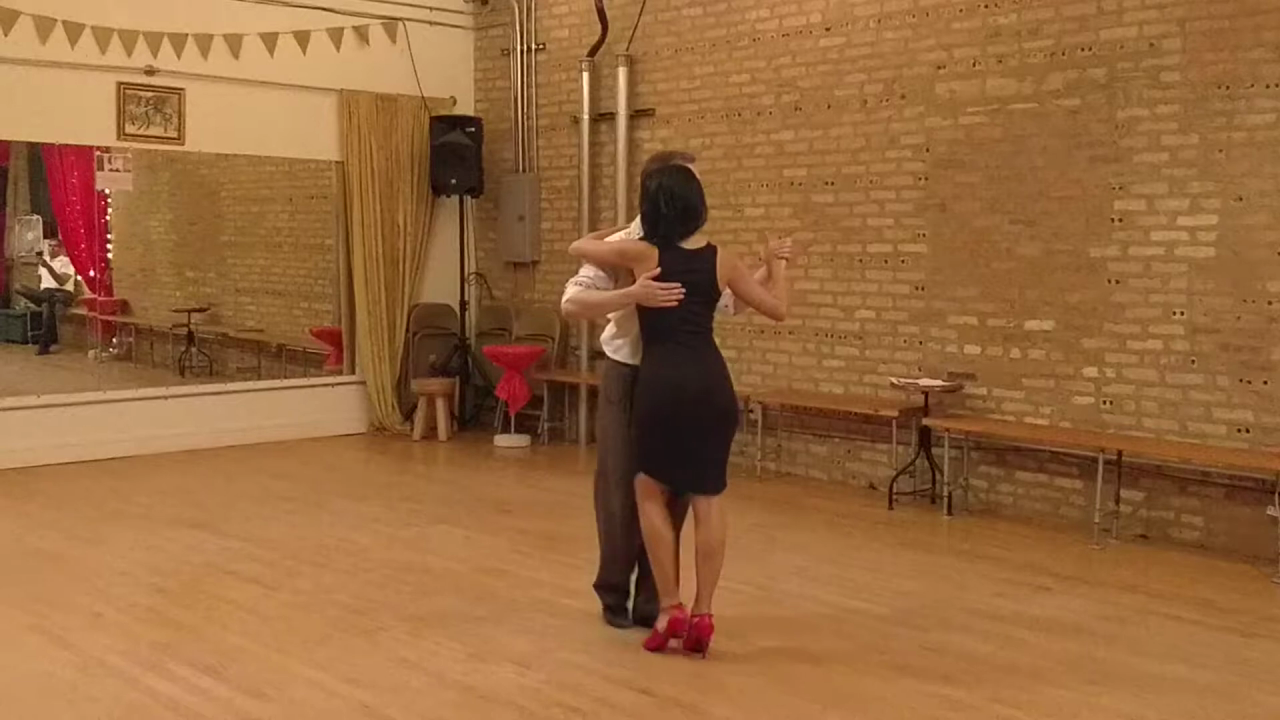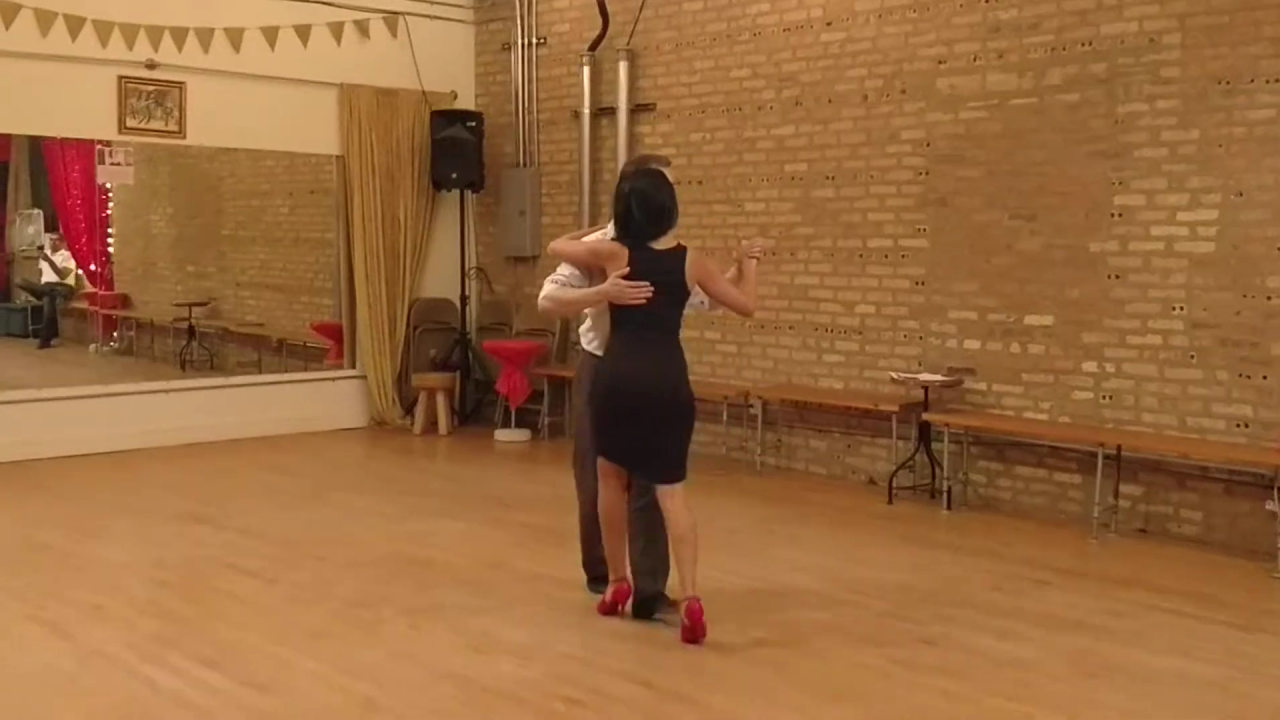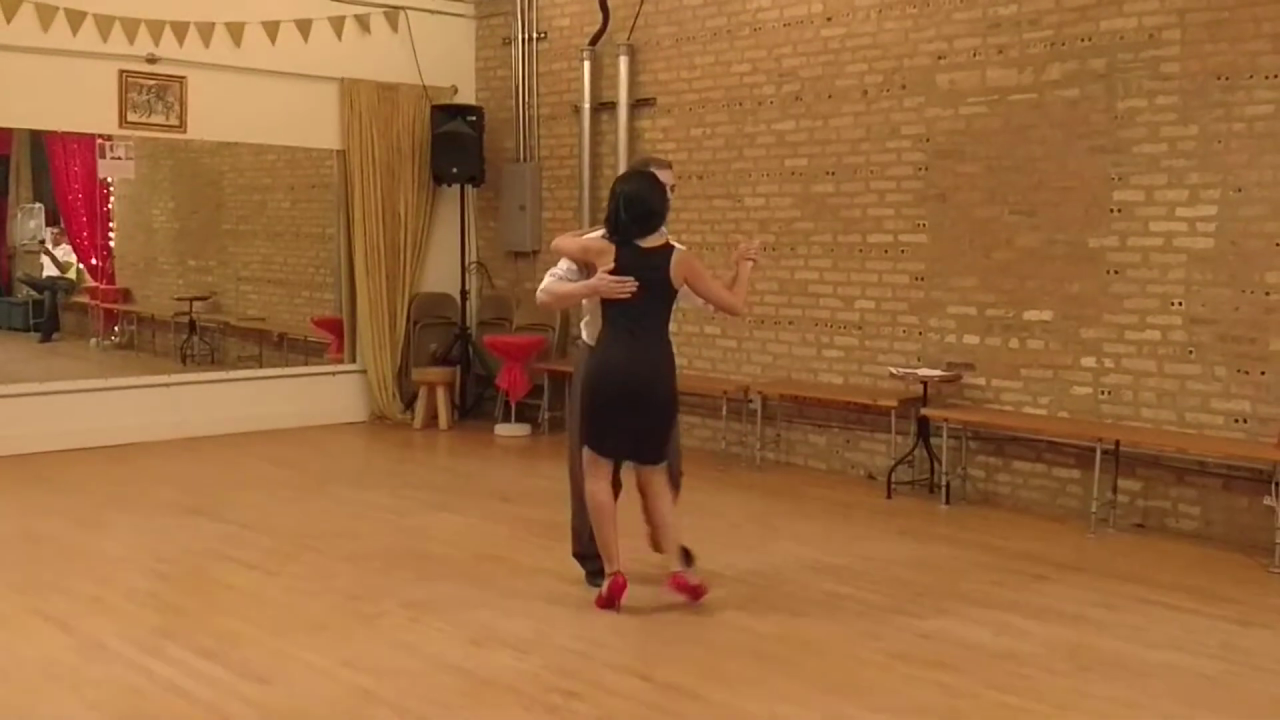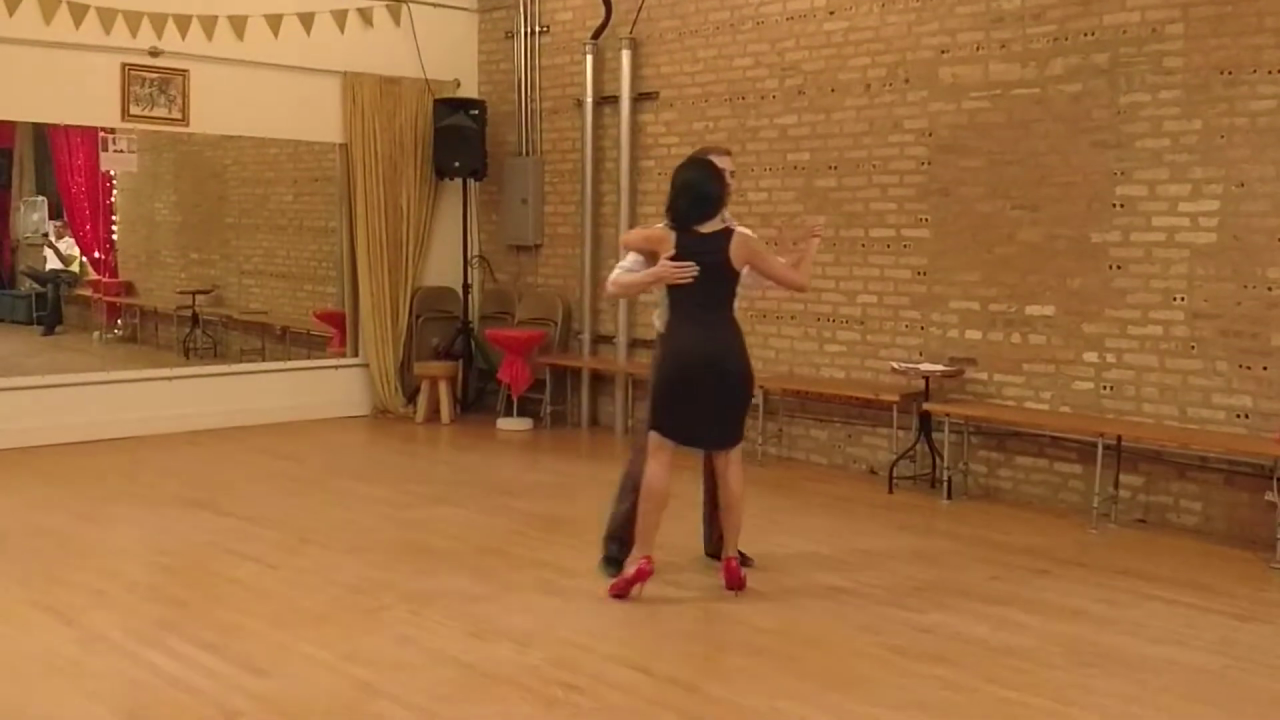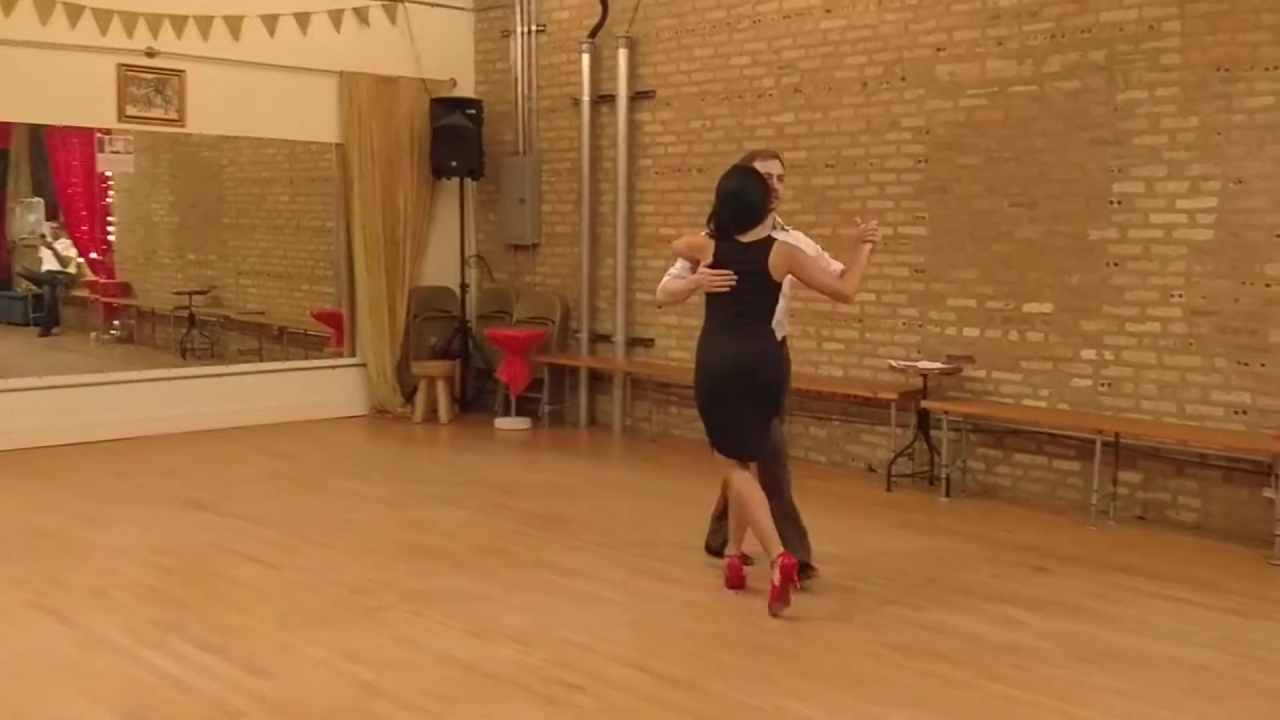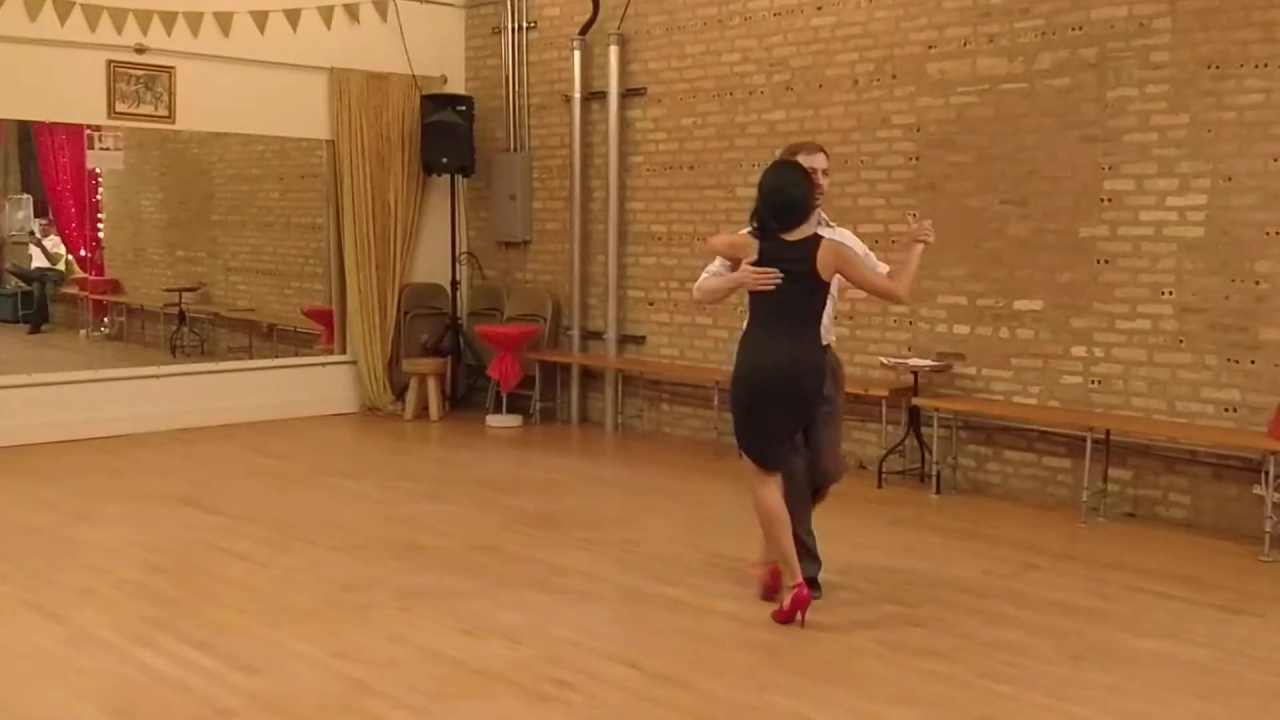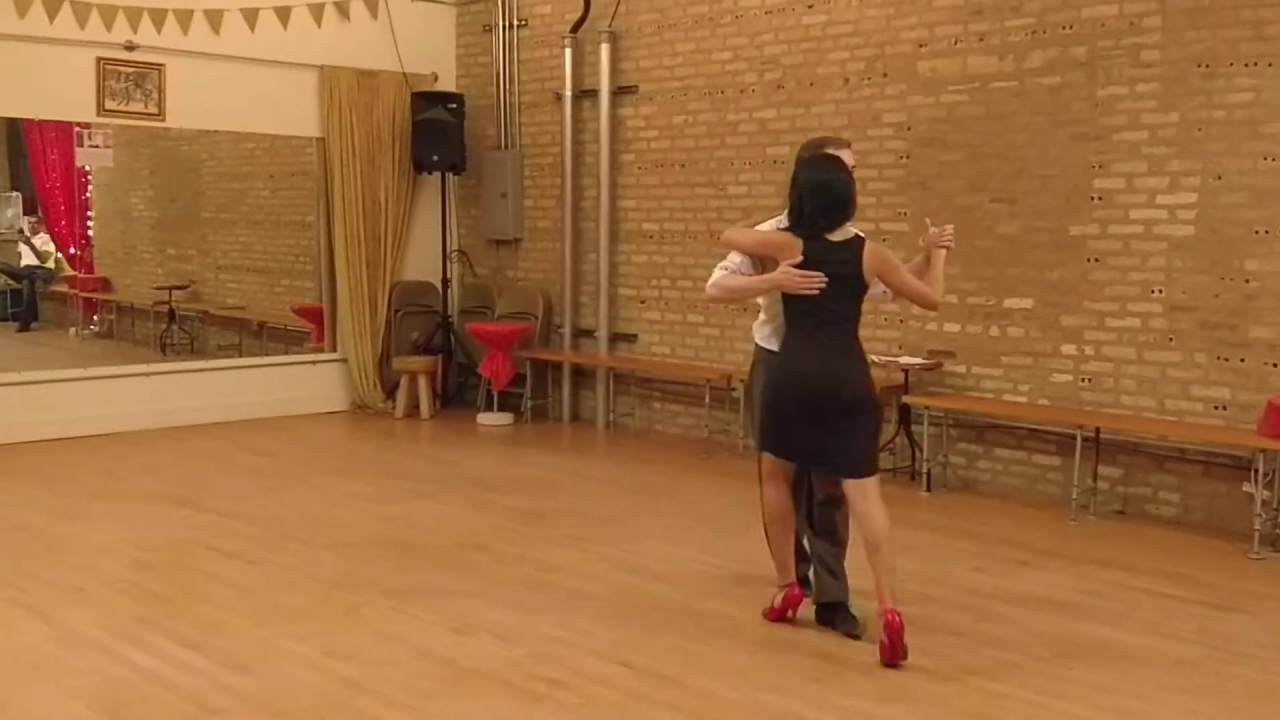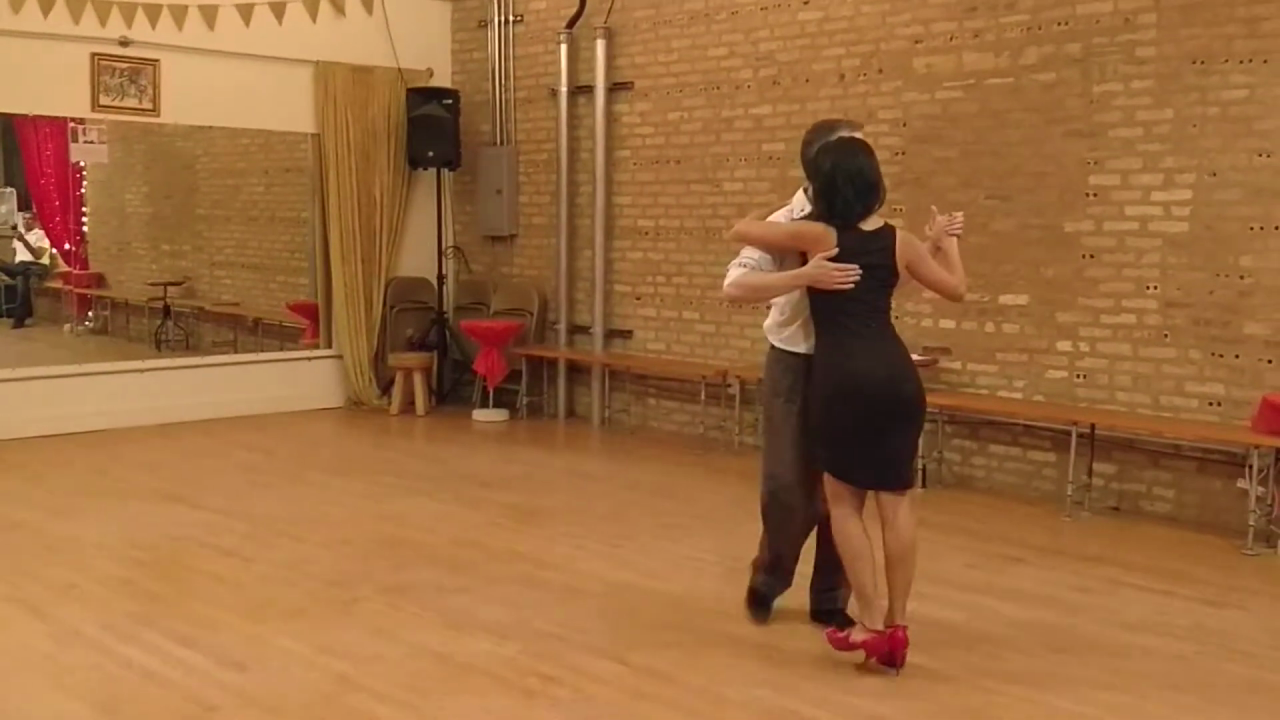
dt=0.5s
person 1, frame 1
left shoulder: (641, 254)
right shoulder: (720, 260)
left elbow: (579, 246)
right elbow: (777, 308)
left wrist: (616, 233)
right wrist: (777, 263)
left hip: (662, 383)
right hip: (712, 384)
left knee: (652, 494)
right knee: (708, 499)
left ankle: (670, 607)
right ankle: (702, 615)
person 1, frame 2
left shoulder: (612, 254)
right shoulder: (690, 260)
left elbow: (557, 246)
right elbow: (746, 305)
left wrist: (594, 233)
right wrist: (749, 262)
left hip: (620, 375)
right hip: (669, 379)
left knee: (612, 480)
right knee: (671, 489)
left ankle: (618, 582)
right ankle: (689, 596)
person 1, frame 3
left shoulder: (603, 251)
right shoulder: (679, 260)
left elbow: (559, 243)
right elbow: (734, 305)
right wrist: (746, 264)
left hip: (609, 367)
right hip: (655, 371)
left knee: (597, 471)
right knee: (653, 474)
left ankle: (612, 574)
right ankle: (676, 568)
person 1, frame 4
left shoulder: (665, 239)
right shoulder: (739, 243)
left elbow: (624, 239)
right elbow: (798, 281)
right wrist: (812, 241)
left hip: (681, 352)
right hip: (727, 353)
left knee: (659, 453)
right knee: (728, 458)
left ankle: (640, 558)
right ankle: (731, 561)
person 1, frame 5
left shoulder: (707, 247)
right shoulder: (782, 253)
left elbow: (676, 244)
right elbow: (844, 290)
right wrist: (865, 246)
left hip: (717, 361)
right hip: (763, 361)
left knee: (735, 468)
right knee: (747, 460)
left ankle: (778, 557)
right ankle: (734, 557)
person 1, frame 6
left shoulder: (751, 246)
right shoulder: (830, 251)
left elbow: (714, 242)
right elbow: (896, 291)
right wrist: (917, 246)
left hip: (757, 365)
right hip: (805, 368)
left knee: (764, 475)
right knee: (773, 467)
left ankle: (795, 582)
right ankle: (777, 560)
person 1, frame 7
left shoulder: (787, 245)
right shoulder: (870, 253)
left elbow: (729, 236)
right elbow: (931, 297)
left wrist: (765, 231)
right wrist: (938, 252)
left hip: (795, 374)
right hip: (849, 377)
left knee: (775, 478)
right knee: (865, 493)
left ankle: (788, 586)
right ankle: (889, 609)
person 1, frame 8
left shoulder: (815, 235)
right shoulder: (898, 242)
left elbow: (740, 230)
right elbow: (956, 288)
left wrist: (767, 217)
right wrist: (948, 240)
left hip: (843, 378)
right hip: (896, 376)
left knee: (843, 499)
right knee: (895, 501)
left ankle: (869, 621)
right ankle: (896, 627)
person 2, frame 1
right shoulder: (621, 248)
left elbow: (731, 302)
right elbow: (572, 303)
left wrist: (768, 267)
right wrist: (632, 295)
right hip: (627, 379)
left knee: (671, 495)
right knee: (622, 491)
left ankle: (652, 603)
right ankle: (614, 590)
person 2, frame 2
right shoulder: (597, 247)
left elbow: (706, 300)
right elbow: (548, 300)
left wrist: (739, 267)
right wrist: (604, 294)
right hip: (601, 371)
left knee: (652, 480)
right knee: (597, 476)
left ankle: (649, 590)
right ankle: (598, 569)
person 2, frame 3
left shoulder: (672, 253)
left elbow: (710, 300)
right elbow: (546, 293)
left wrist: (738, 269)
right wrist: (592, 287)
left knee: (666, 461)
right ankle: (593, 558)
person 2, frame 4
left shoulder: (739, 238)
right elbow: (615, 285)
right wrist: (655, 275)
right knee: (654, 449)
left ankle: (717, 541)
right ankle: (618, 542)
person 2, frame 5
left shoulder: (795, 242)
left elbow: (840, 281)
right elbow: (665, 292)
right wrist: (697, 281)
right knee: (770, 452)
left ankle: (721, 536)
right ankle: (792, 551)
person 2, frame 6
left shoulder: (840, 241)
left elbow: (888, 283)
right elbow: (700, 292)
right wrist: (737, 280)
left hip: (820, 361)
left knee: (828, 465)
right knee: (789, 467)
left ankle: (790, 518)
right ankle: (801, 564)
person 2, frame 7
right shoulder: (771, 236)
left elbow: (892, 288)
right elbow: (716, 287)
left wrist: (927, 256)
right wrist: (773, 281)
right hip: (777, 367)
left knee: (831, 484)
left ankle: (831, 597)
right ankle: (794, 570)
person 2, frame 8
right shoulder: (786, 227)
right elbow: (735, 288)
left wrist: (931, 241)
right wrist: (809, 277)
right hip: (795, 367)
right knee: (788, 486)
left ankle: (829, 599)
right ankle: (769, 575)
